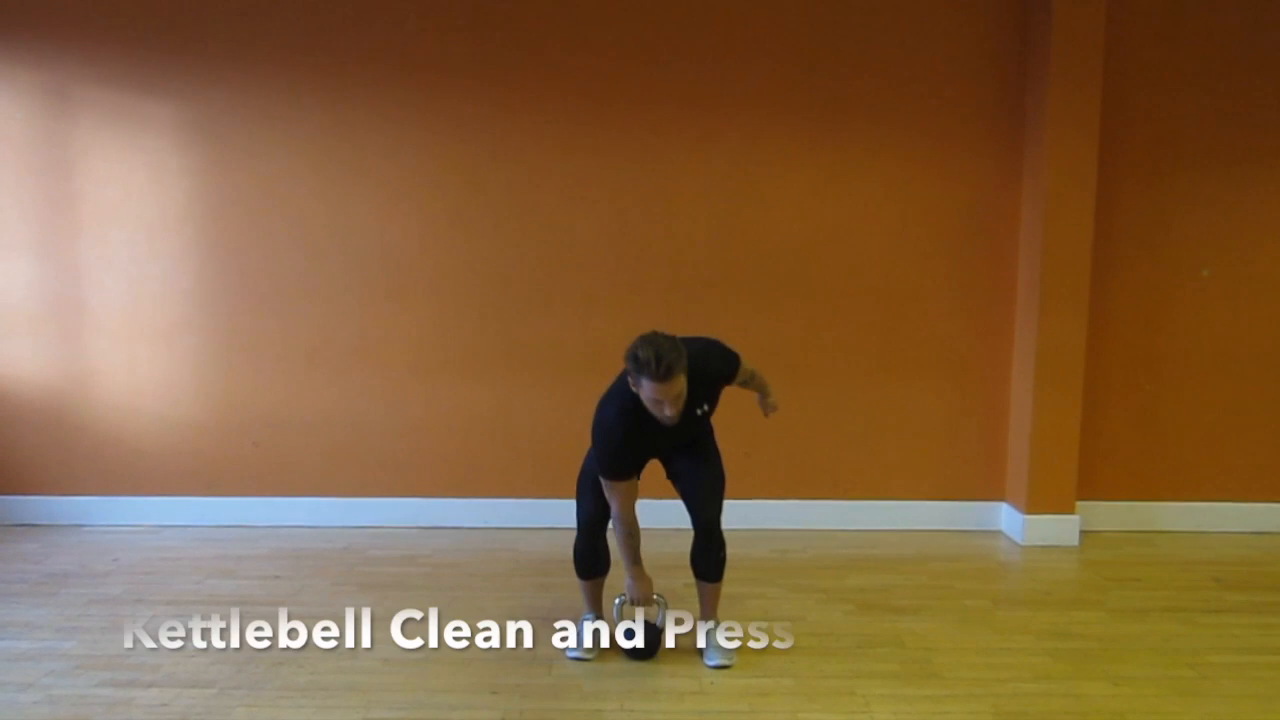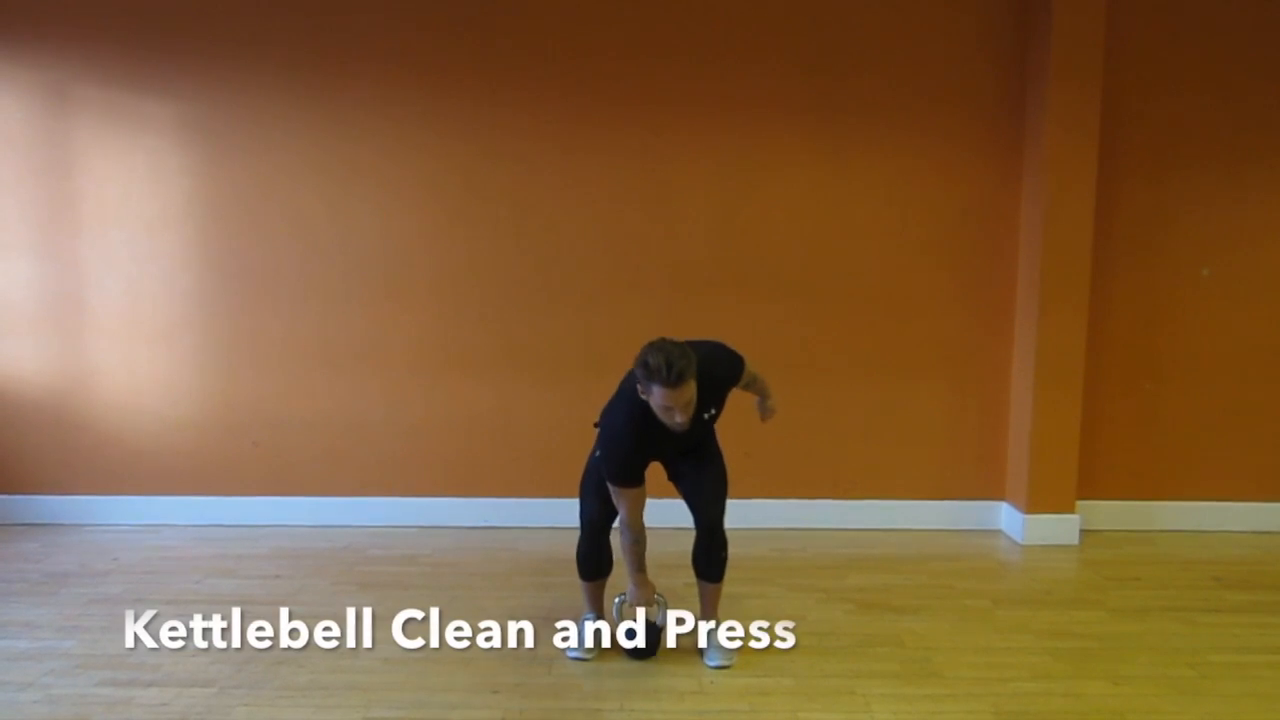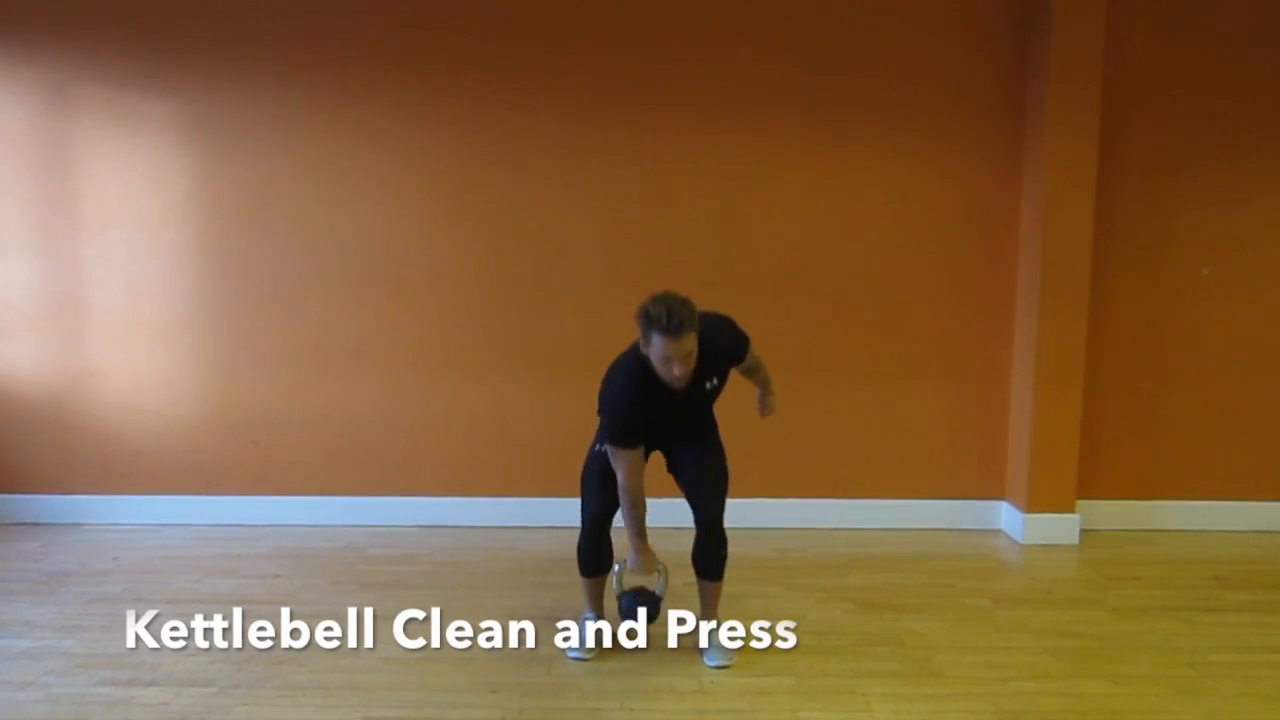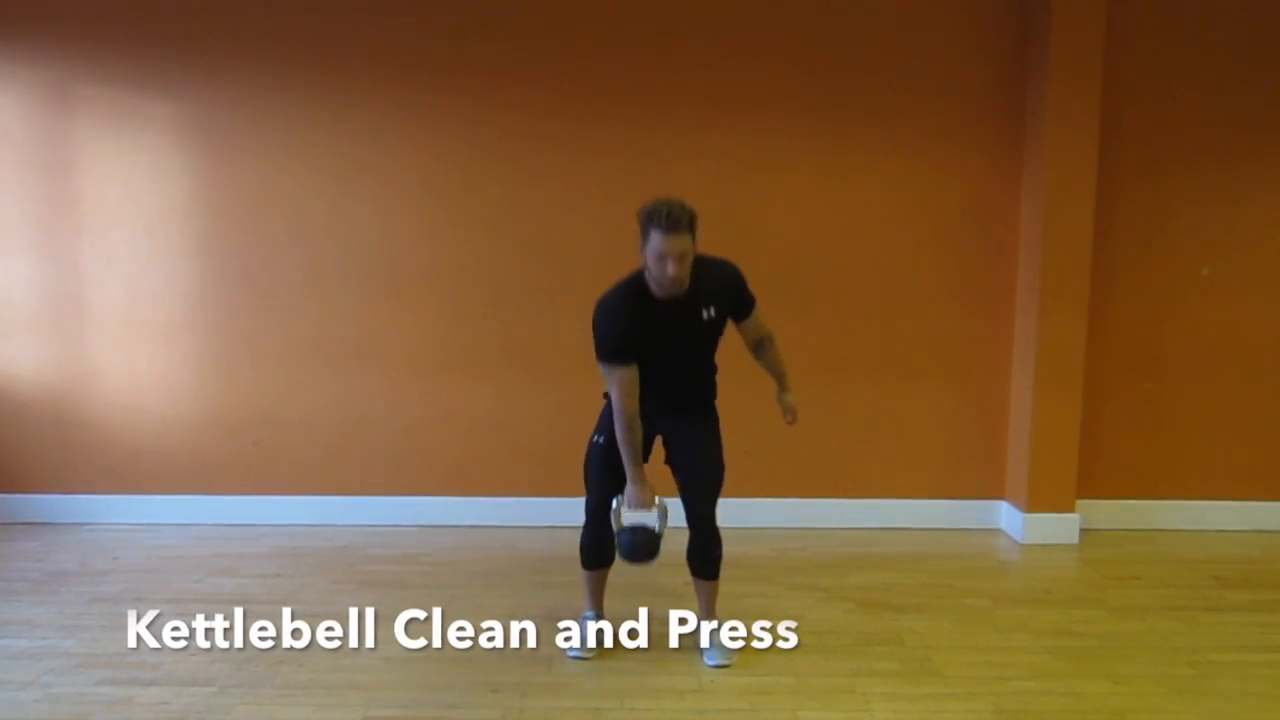
dt=0.2s
person 1, frame 1
left shoulder: (709, 360)
right shoulder: (615, 420)
left elbow: (743, 372)
right elbow: (622, 510)
left wrist: (765, 393)
right wrist: (635, 574)
left hip: (691, 436)
right hip: (628, 439)
left knee: (707, 520)
right knee: (590, 519)
left ankle: (709, 625)
right ankle: (592, 619)
person 1, frame 2
left shoulder: (716, 364)
right shoulder: (622, 424)
left elbow: (746, 376)
right elbow: (630, 518)
left wrist: (765, 396)
right wrist: (638, 582)
right hip: (629, 444)
left knee: (711, 521)
right knee: (593, 520)
left ankle: (709, 625)
right ankle: (593, 618)
person 1, frame 3
left shoulder: (721, 335)
right shoulder: (622, 384)
left elbow: (749, 363)
right elbow: (629, 479)
left wrist: (767, 392)
right wrist: (639, 550)
left hip: (695, 427)
right hip: (626, 436)
left knee: (711, 516)
right knee: (595, 515)
left ankle: (710, 625)
right ankle: (593, 618)
person 1, frame 4
left shoulder: (722, 279)
right shoulder: (617, 308)
left elbow: (757, 335)
right elbow: (625, 400)
left wrist: (783, 388)
right wrist: (635, 483)
left hip: (693, 408)
right hip: (629, 414)
left knee: (702, 515)
right knee: (599, 509)
left ankle: (709, 625)
right ankle: (592, 616)
